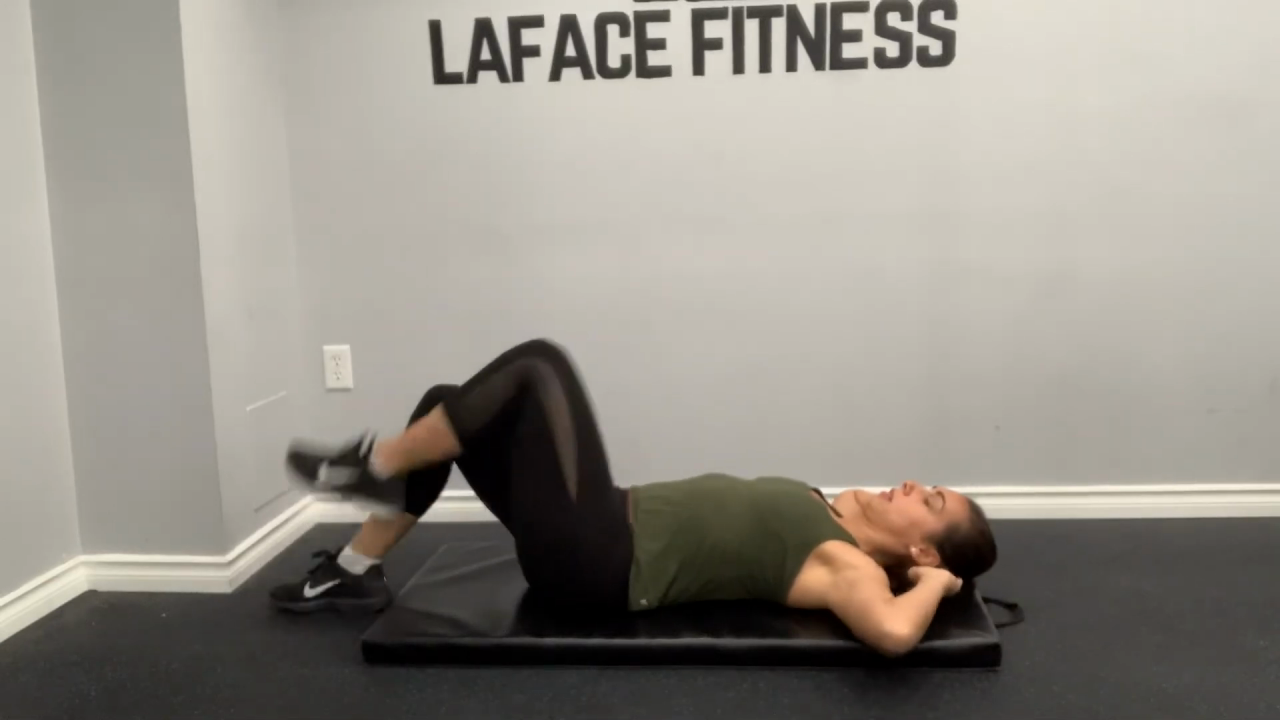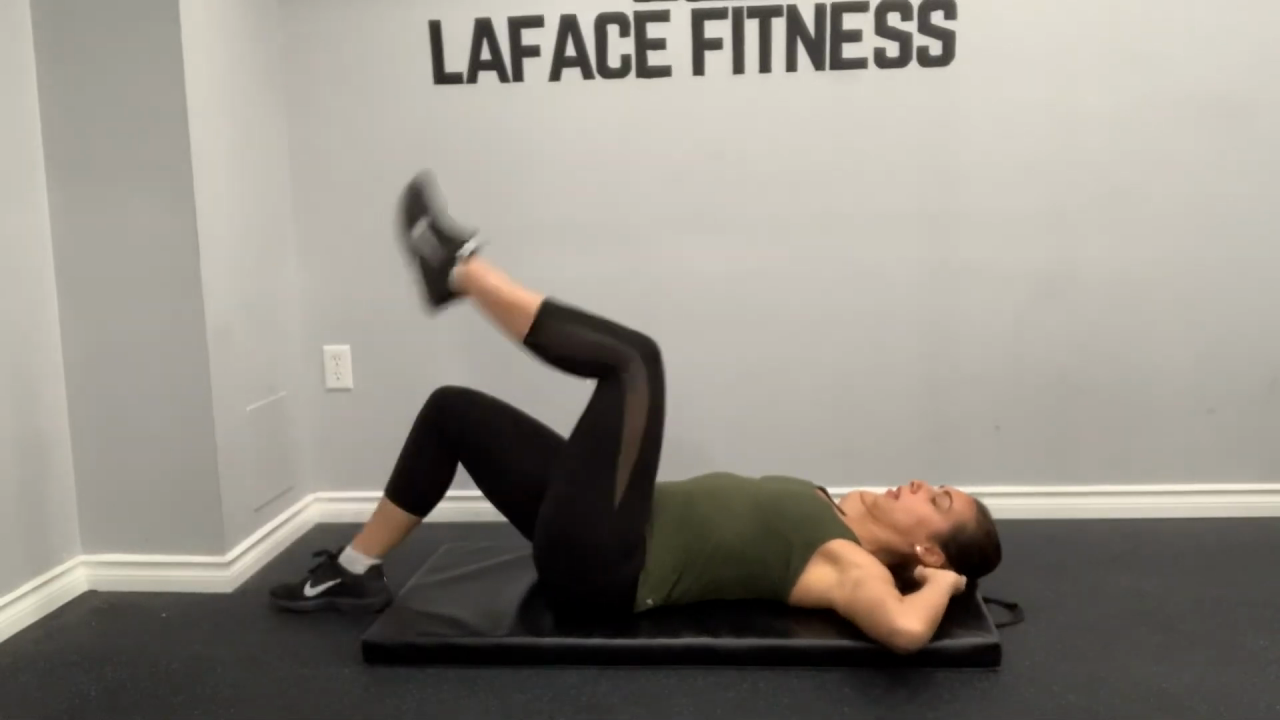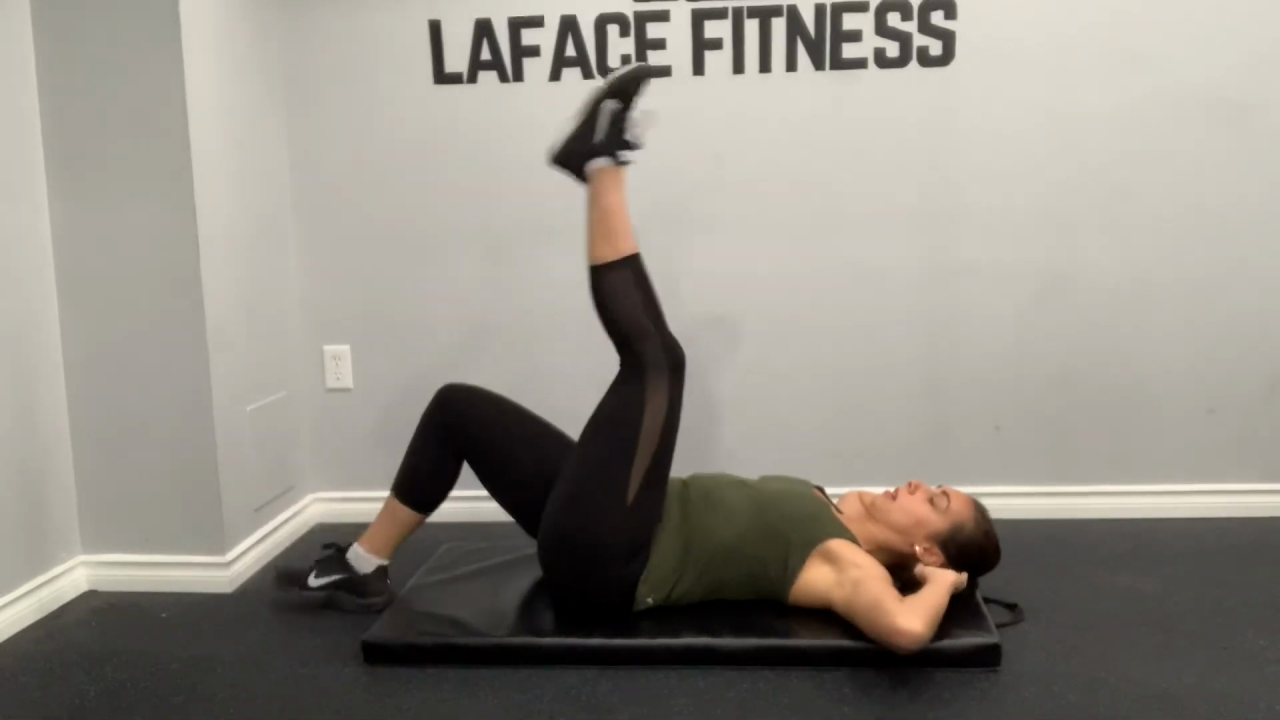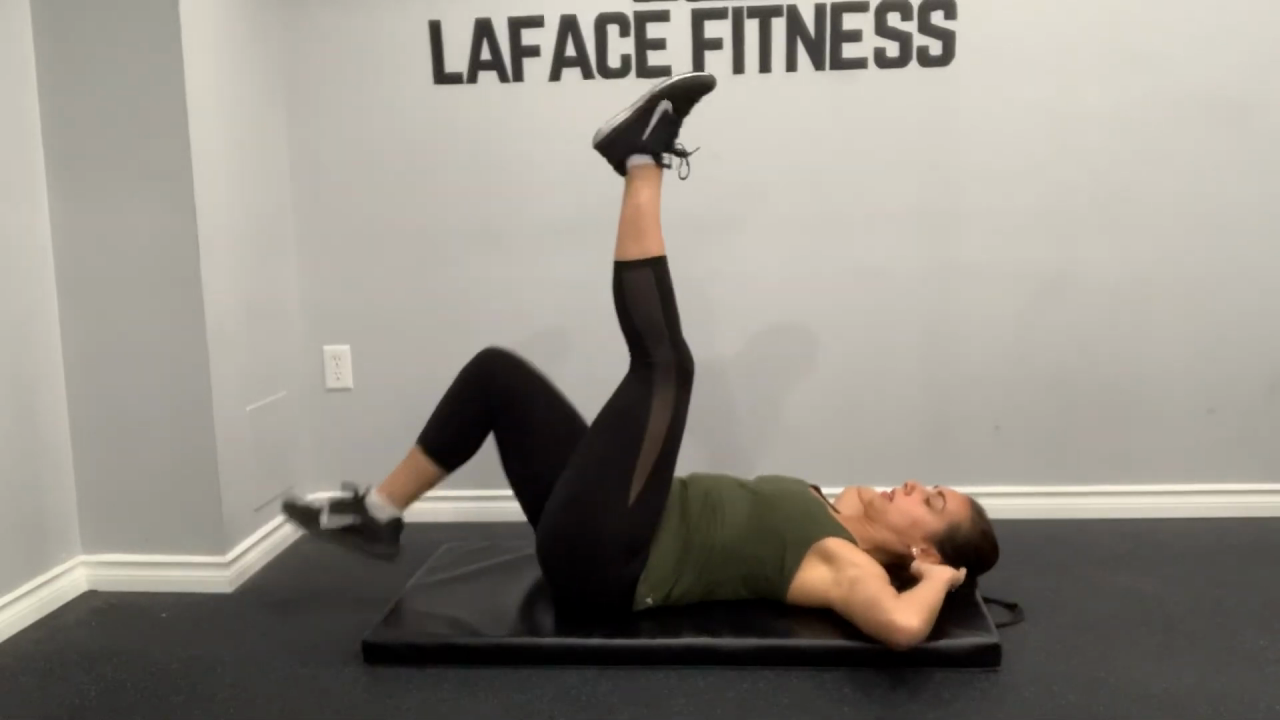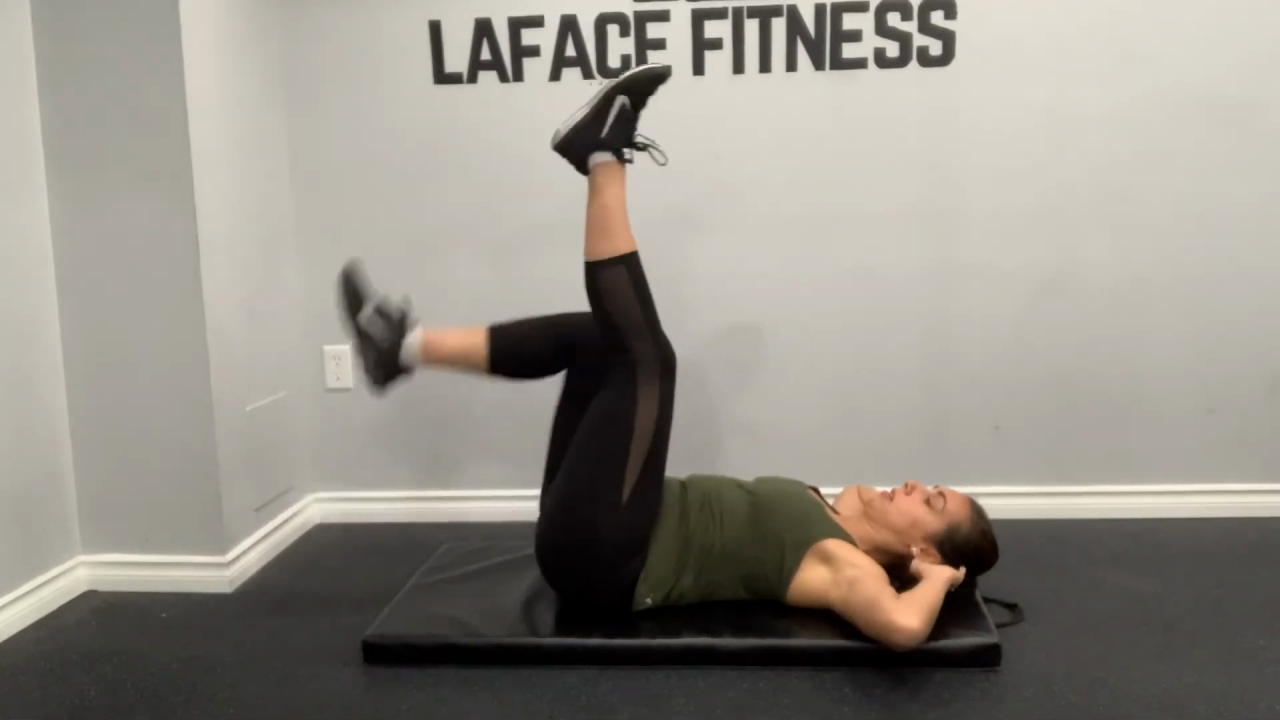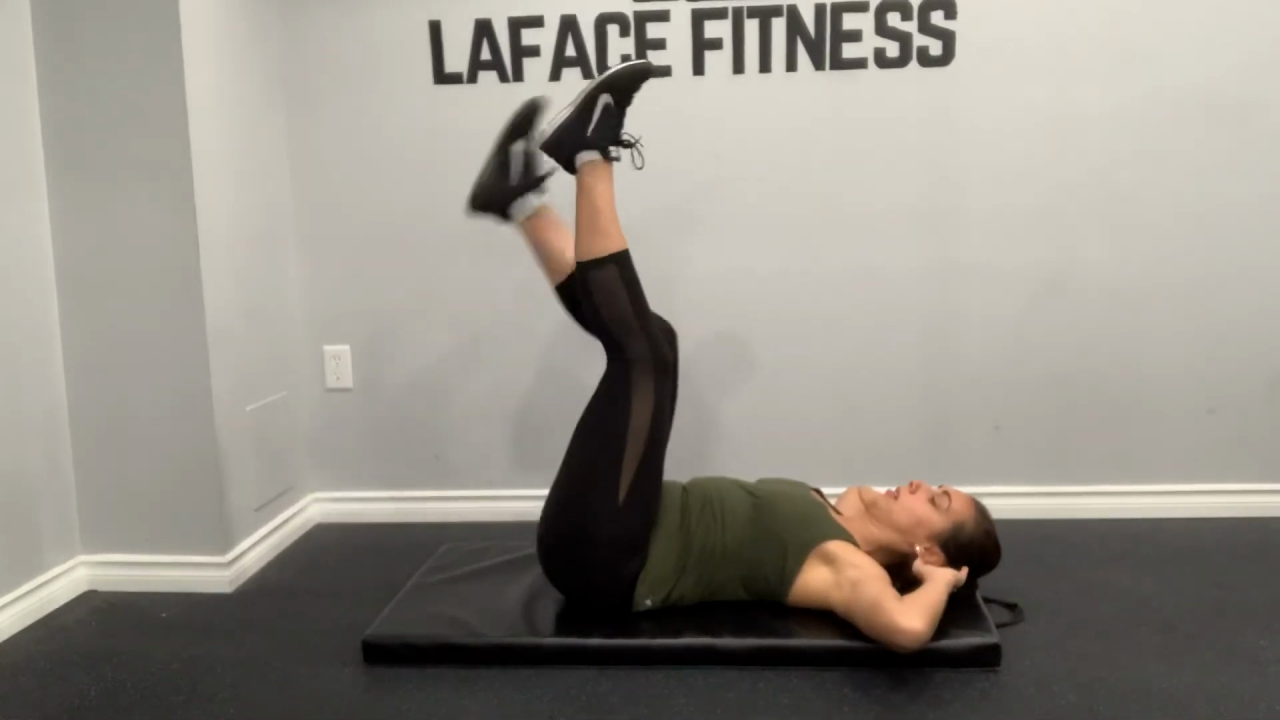
dt=0.2s
person 1, frame 1
left shoulder: (853, 570)
right shoulder: (842, 530)
left elbow: (894, 633)
left wrist: (933, 588)
right wrist: (854, 499)
left hip: (594, 566)
right hip: (613, 520)
left knee: (538, 367)
right knee: (450, 403)
left ankle: (373, 470)
right ankle: (358, 567)
person 1, frame 2
left shoulder: (860, 566)
right shoulder: (843, 525)
left elbow: (906, 629)
left wrist: (944, 586)
left hip: (601, 569)
right hip: (597, 552)
left knee: (633, 358)
right knee: (453, 408)
left ankle: (459, 268)
right ankle: (355, 569)
person 1, frame 3
left shoulder: (854, 568)
right shoulder: (837, 525)
left elbow: (906, 629)
left wrist: (943, 583)
left hip: (599, 563)
right hip: (591, 540)
left knee: (654, 357)
right knee: (458, 406)
right ankle: (363, 566)
person 1, frame 4
left shoulder: (852, 569)
right shoulder: (837, 526)
left elbow: (903, 626)
left wrist: (938, 583)
left hip: (600, 563)
right hip: (591, 541)
left knee: (663, 360)
right knee: (498, 370)
right ankle: (377, 512)
person 1, frame 5
left shoulder: (850, 570)
right shoulder: (840, 530)
left elbow: (903, 626)
left wrist: (939, 580)
left hip: (606, 568)
right hip: (600, 542)
left knee: (645, 359)
right knee: (593, 336)
left ankle: (606, 160)
right ankle: (404, 346)
person 1, frame 6
left shoulder: (854, 571)
right shoulder: (841, 529)
left elbow: (905, 630)
left wrist: (936, 585)
left hip: (602, 565)
left knee: (644, 354)
right knee: (647, 340)
left ankle: (592, 156)
right ankle: (518, 196)
